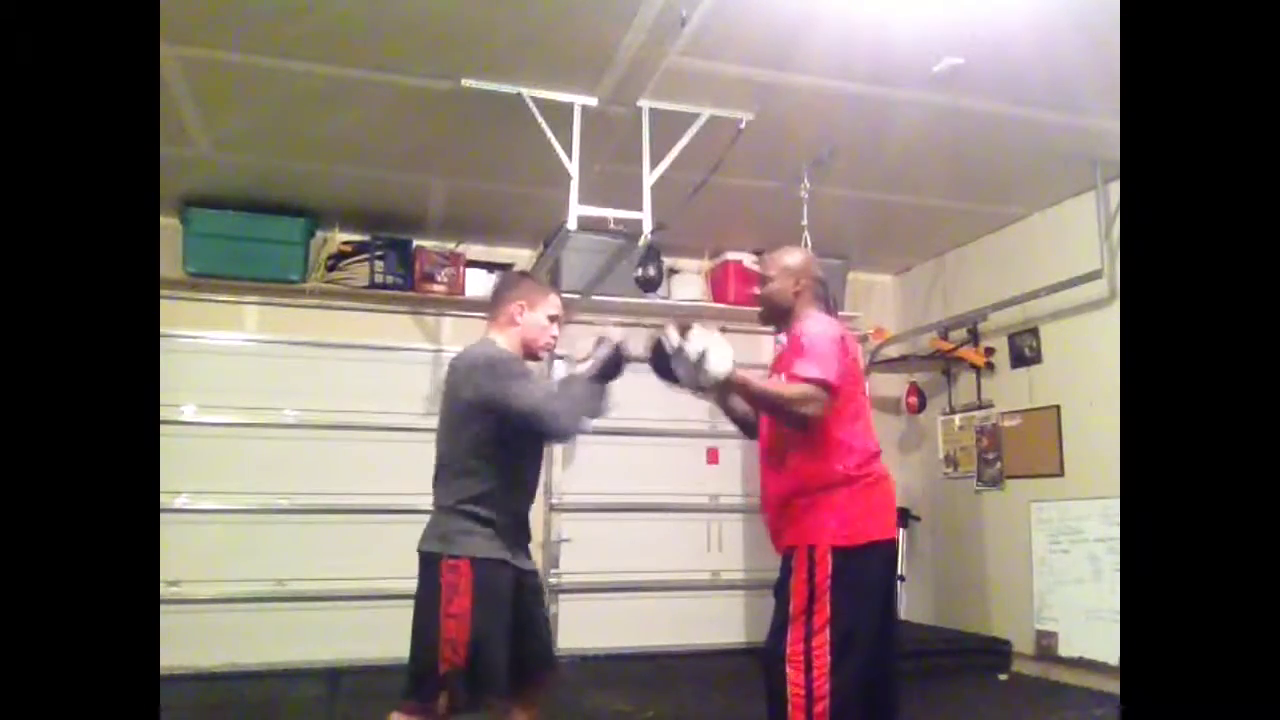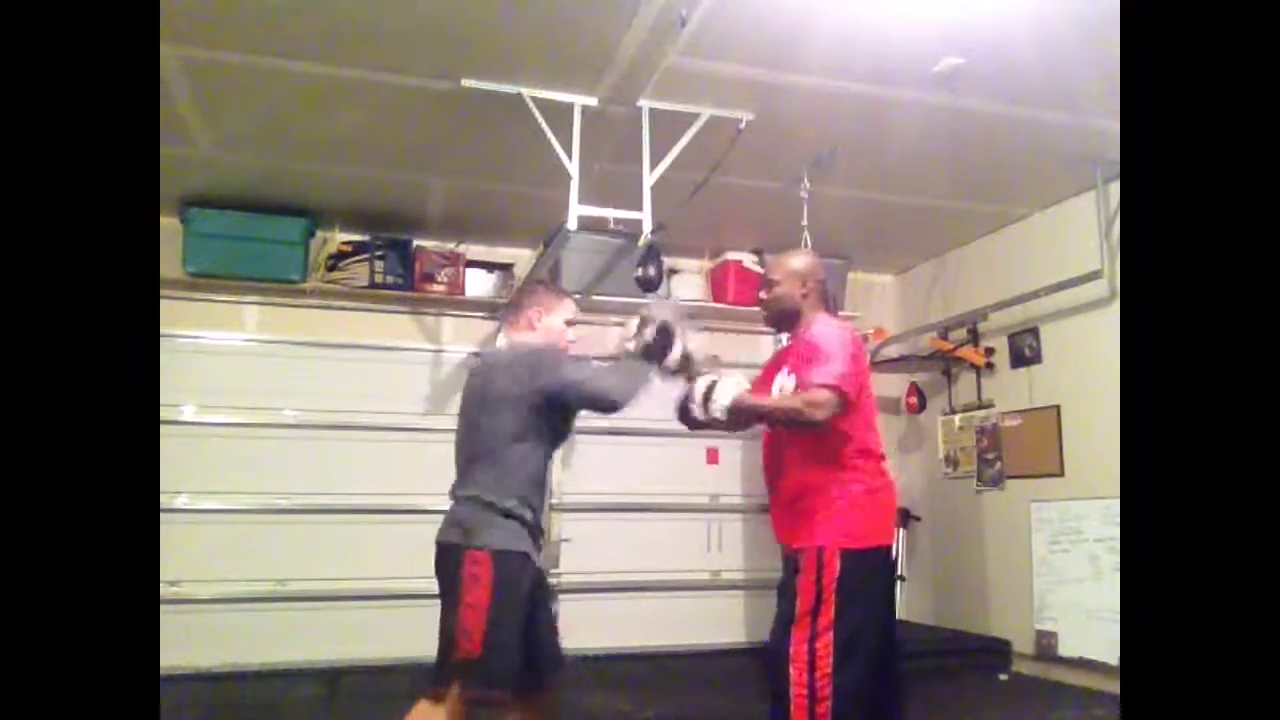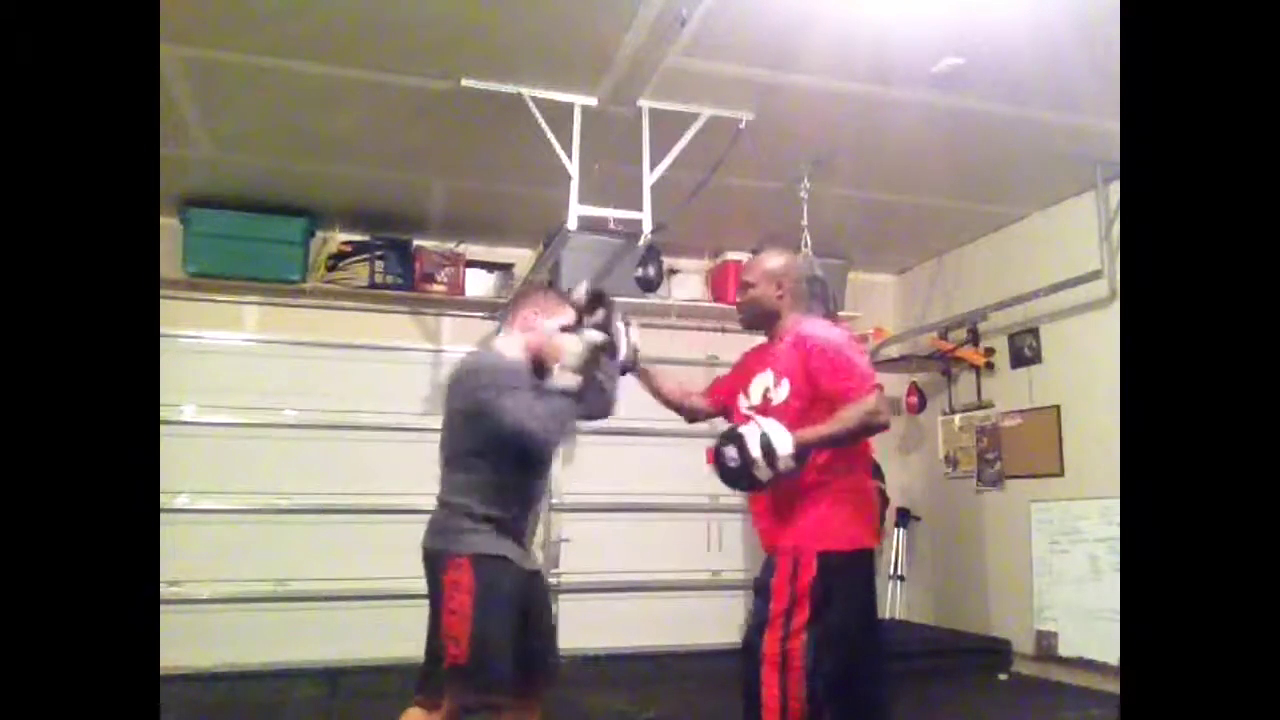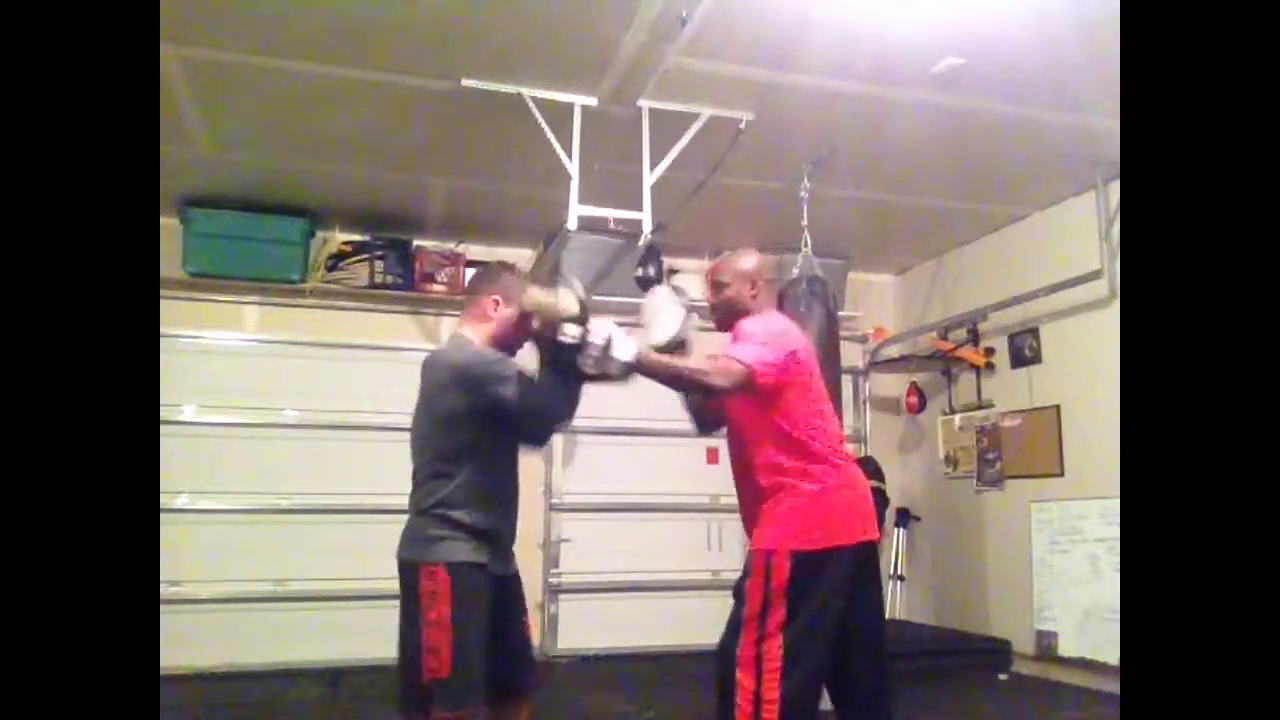
dt=0.4s
person 1, frame 1
left shoulder: (817, 332)
right shoulder: (797, 344)
left elbow: (808, 404)
right elbow: (757, 424)
left wrist: (728, 372)
right wrist: (714, 382)
left hip: (836, 522)
right hip: (858, 524)
left knee: (804, 660)
right knee: (862, 662)
person 1, frame 2
left shoulder: (826, 336)
right shoulder: (790, 355)
left elbow: (819, 409)
right elbow: (734, 407)
left wrist: (735, 400)
right wrist: (692, 371)
left hip: (840, 525)
right hip: (849, 526)
left knee: (810, 664)
right knee: (862, 664)
person 1, frame 3
left shoulder: (821, 340)
right shoulder: (757, 359)
left elbow: (875, 411)
right elbow: (697, 405)
left wrist: (797, 441)
right wrist: (634, 362)
left hip: (824, 527)
right hip: (841, 532)
left knee: (780, 664)
right knee: (850, 670)
person 1, frame 4
left shoulder: (763, 330)
right shoulder: (761, 337)
left elbow: (722, 378)
right elbow: (710, 419)
left wrist: (636, 355)
right wrist: (671, 354)
left hip: (804, 522)
right hip: (844, 519)
left knee: (756, 667)
right knee: (857, 673)
person 2, frame 1
left shoulder: (507, 368)
right shoulder: (486, 364)
left elbow: (539, 423)
right elbow: (558, 418)
left wrist: (588, 373)
right wrist: (593, 369)
left hip: (508, 550)
right hip: (467, 551)
left knee: (527, 677)
person 2, frame 2
left shoulder: (498, 369)
right shoulder: (529, 360)
left elbow: (546, 427)
right elbow: (609, 391)
right wrist: (644, 347)
left hip: (510, 542)
right hip: (483, 543)
left knee: (536, 678)
person 2, frame 3
left shoulder: (533, 373)
right shoulder: (486, 369)
left elbow: (595, 404)
right elbow: (537, 438)
left wrist: (597, 339)
right wrist: (567, 376)
left hip: (515, 552)
right hip: (472, 549)
left knee: (530, 680)
person 2, frame 4
left shoulder: (485, 364)
right shoulder: (467, 365)
left elbow: (534, 421)
right elbow: (544, 416)
left hip: (489, 554)
right hip: (448, 556)
